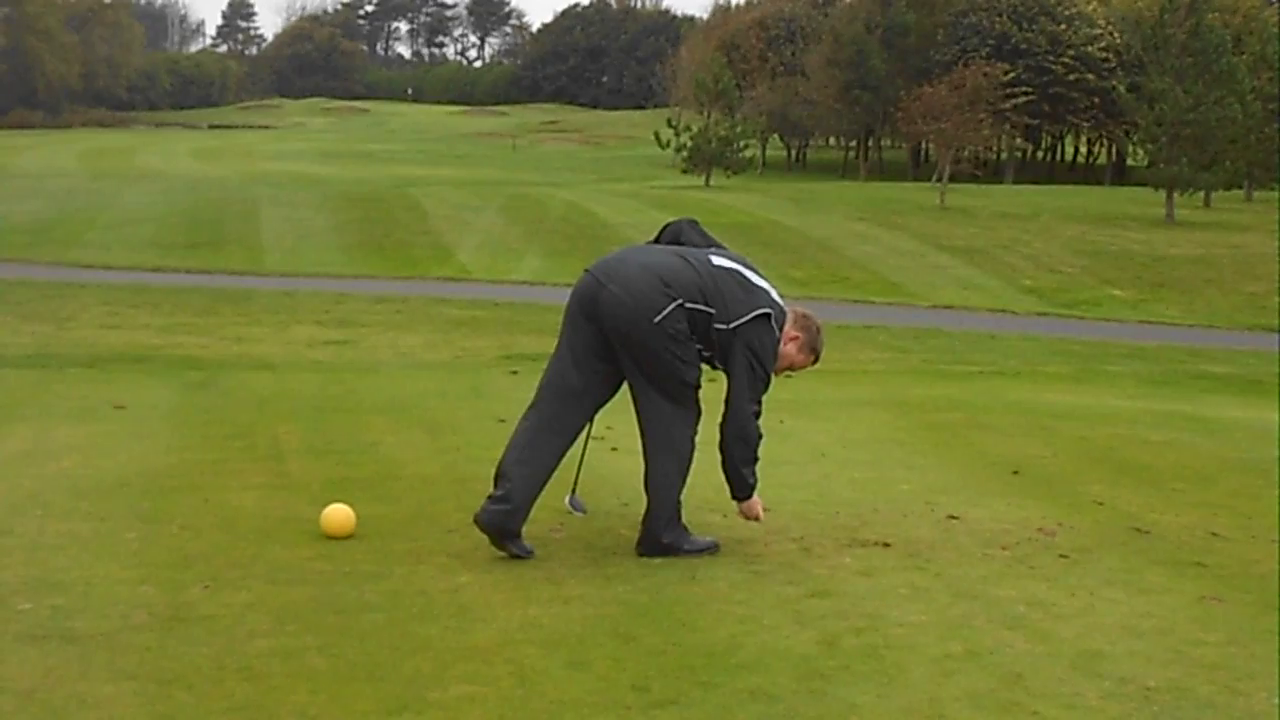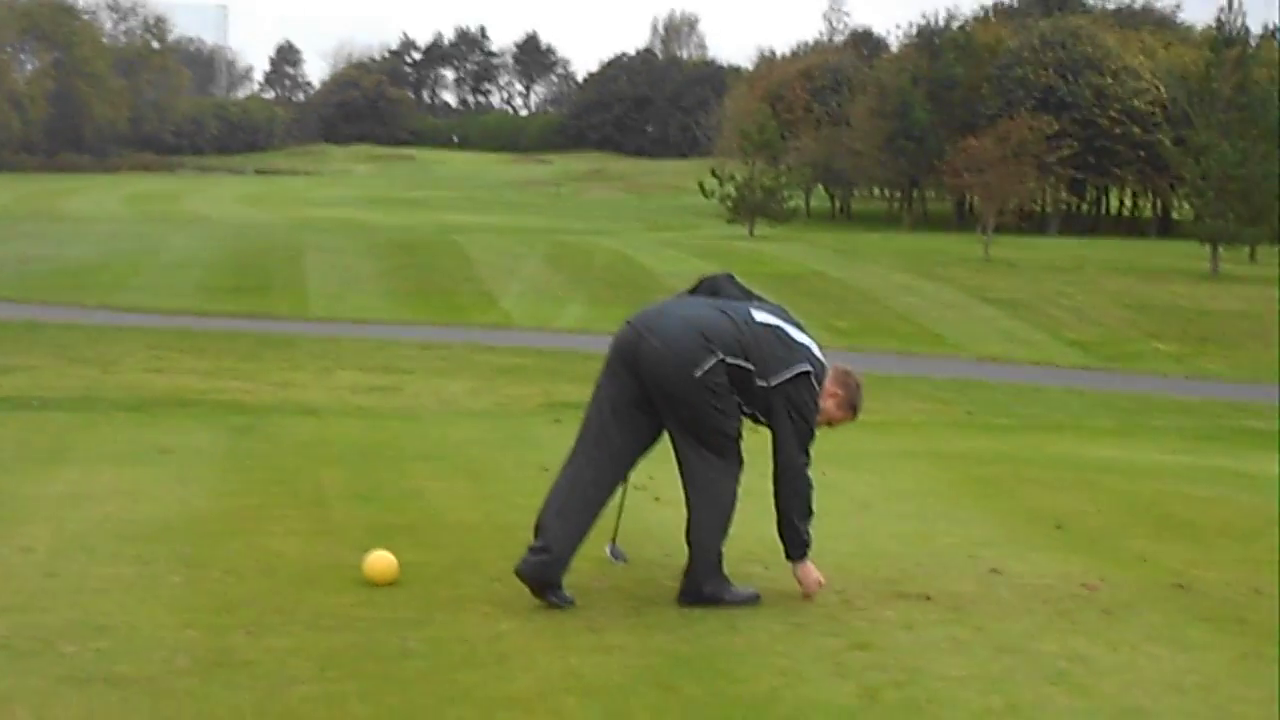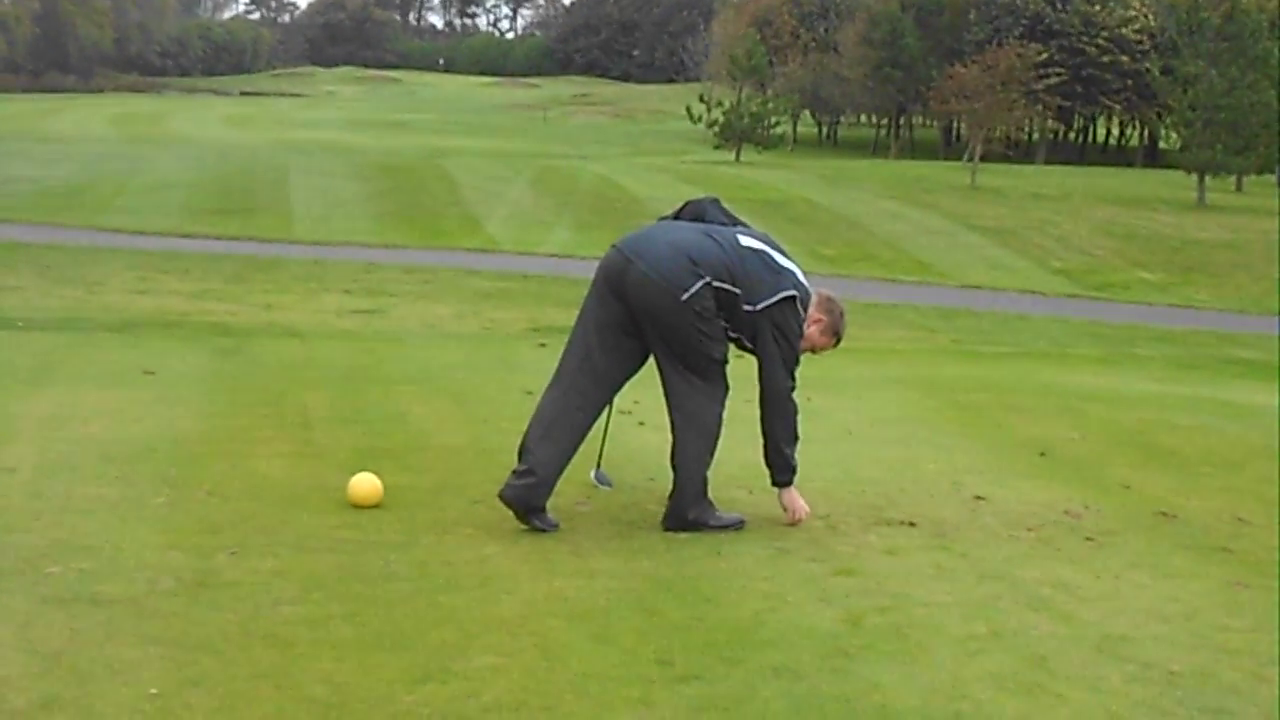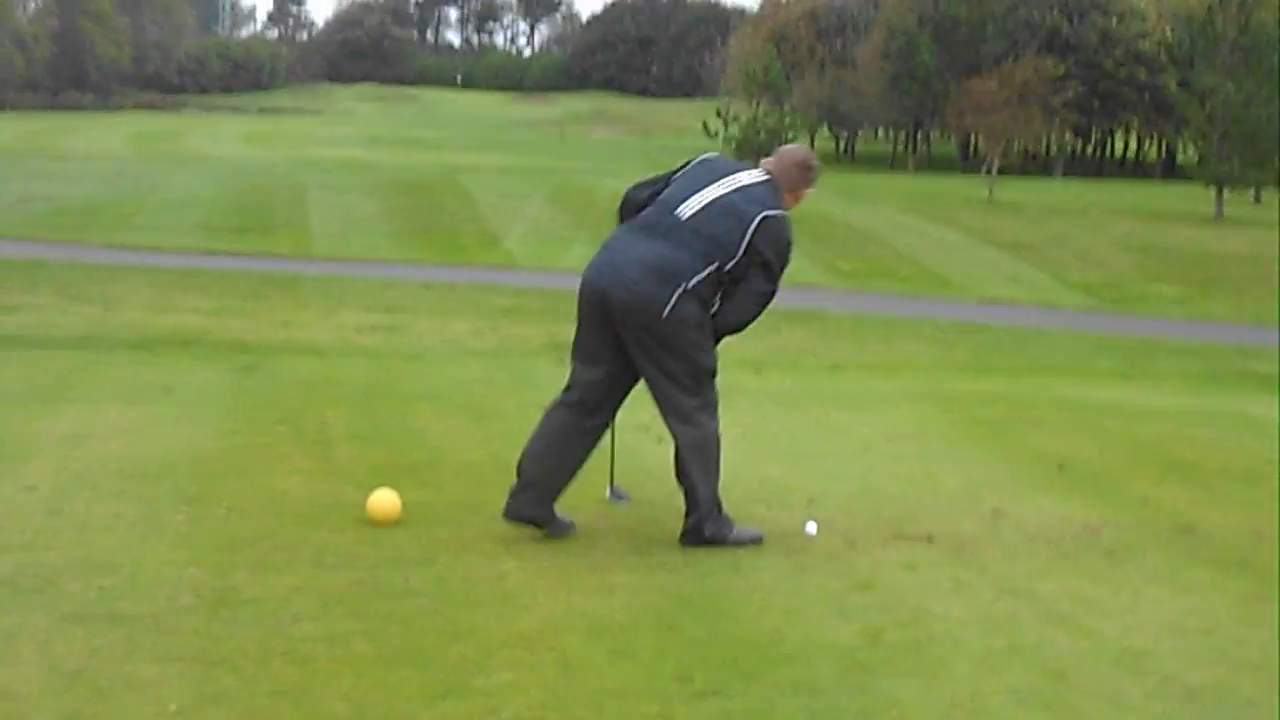
dt=1s
person 1, frame 1
left shoulder: (742, 283)
right shoulder: (761, 328)
left elbow: (682, 229)
right elbow: (741, 416)
right wrist: (744, 493)
left hip: (600, 279)
right hip: (647, 304)
left knee: (557, 406)
right knee: (675, 416)
left ankle: (502, 512)
right ankle: (663, 532)
person 1, frame 2
left shoulder: (784, 333)
right shoulder: (800, 382)
left elbow: (719, 284)
right elbow: (791, 471)
right wrist: (799, 557)
left hip: (640, 331)
right hip: (687, 358)
left knee: (596, 459)
right knee: (717, 467)
left ankle: (542, 563)
right ankle: (705, 583)
person 1, frame 3
left shoulder: (767, 261)
right shoulder: (786, 307)
left elbow: (702, 209)
right elbow: (777, 396)
right wrist: (785, 483)
left hip: (626, 255)
right hip: (675, 284)
left knee: (580, 382)
right knee: (702, 393)
left ankle: (526, 488)
right ankle: (689, 507)
person 1, frame 4
left shoulder: (710, 165)
right shoulder: (772, 228)
left elbow: (634, 199)
right elbow: (744, 306)
right wrist: (701, 339)
left hip: (603, 274)
right hip: (660, 300)
left knee: (585, 397)
right knee: (693, 410)
left ankle: (530, 500)
right ankle: (706, 523)
